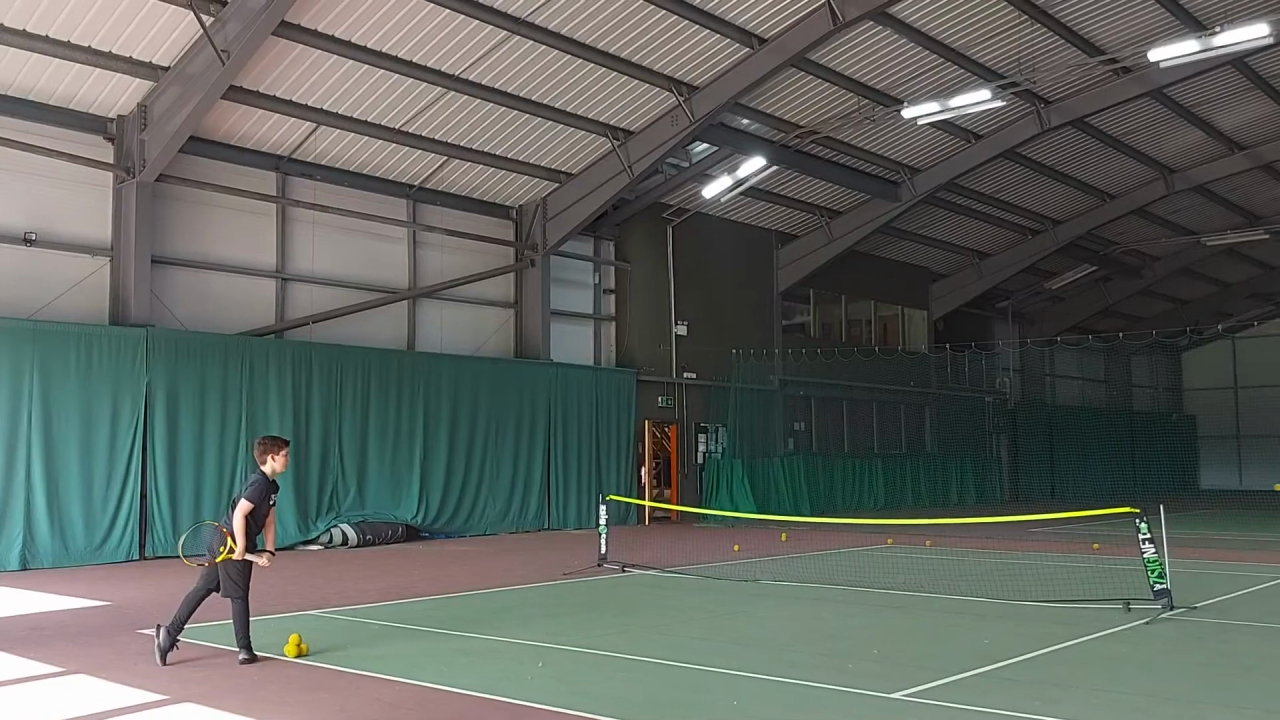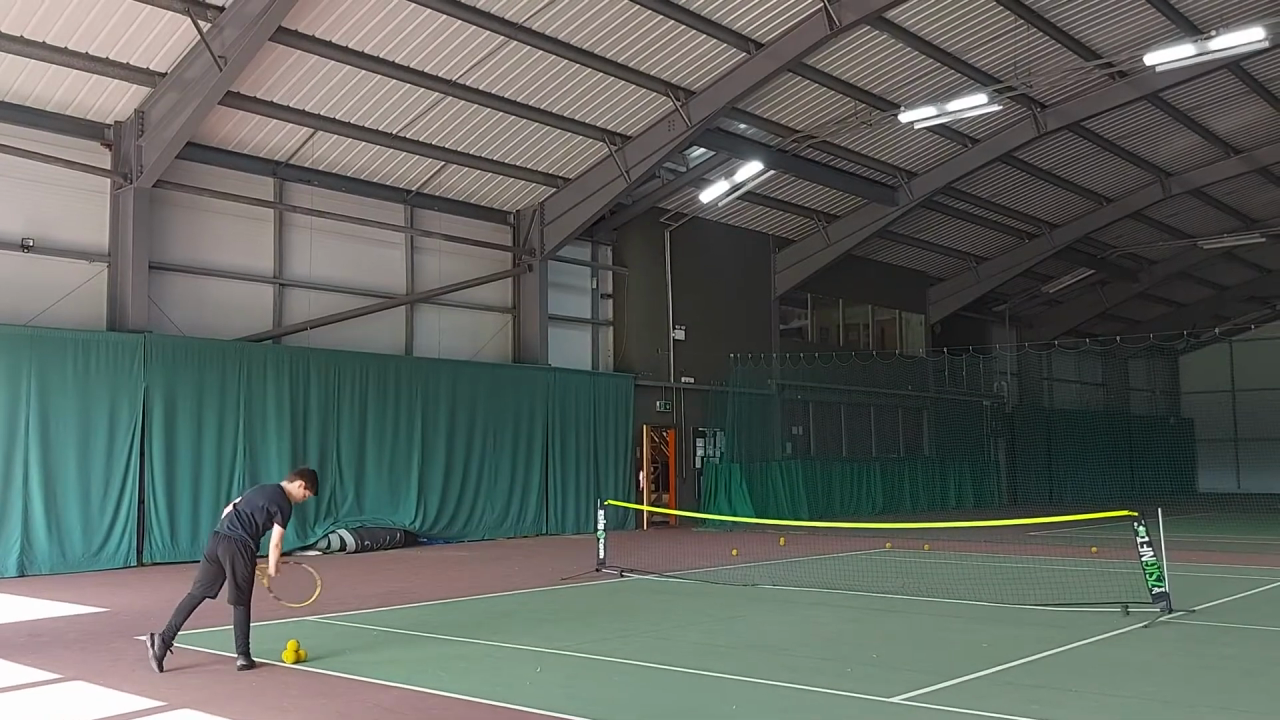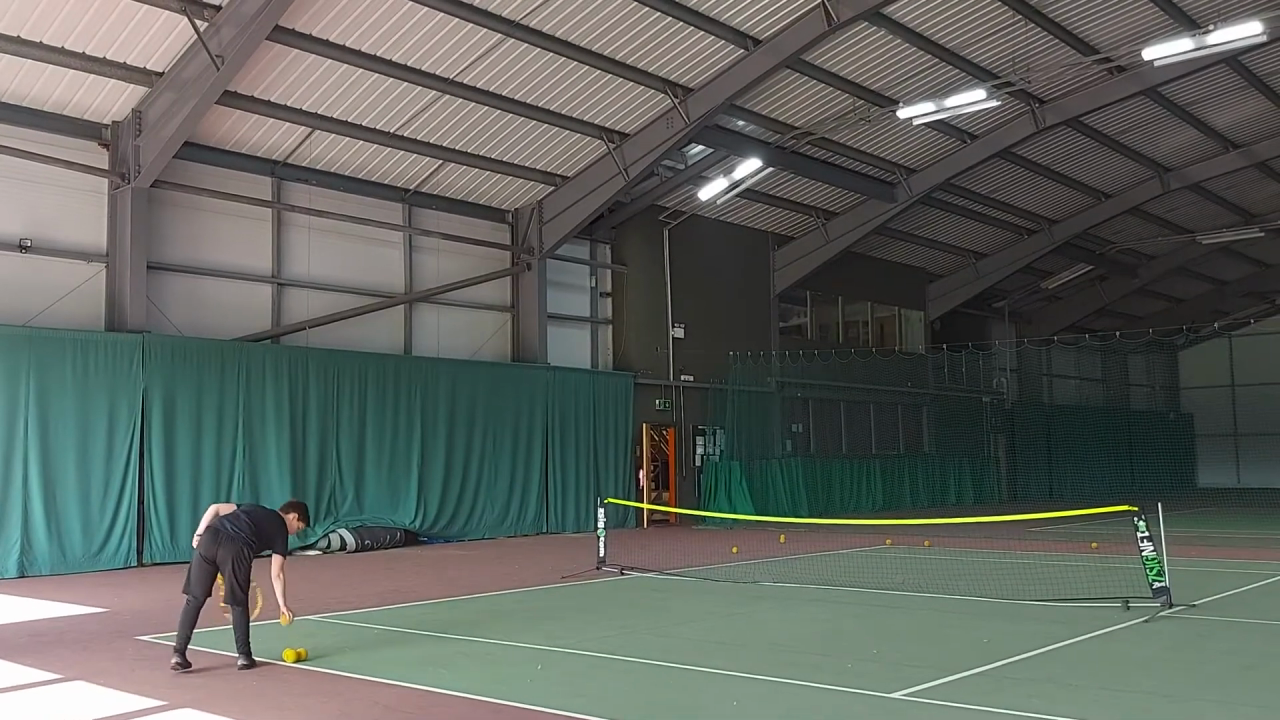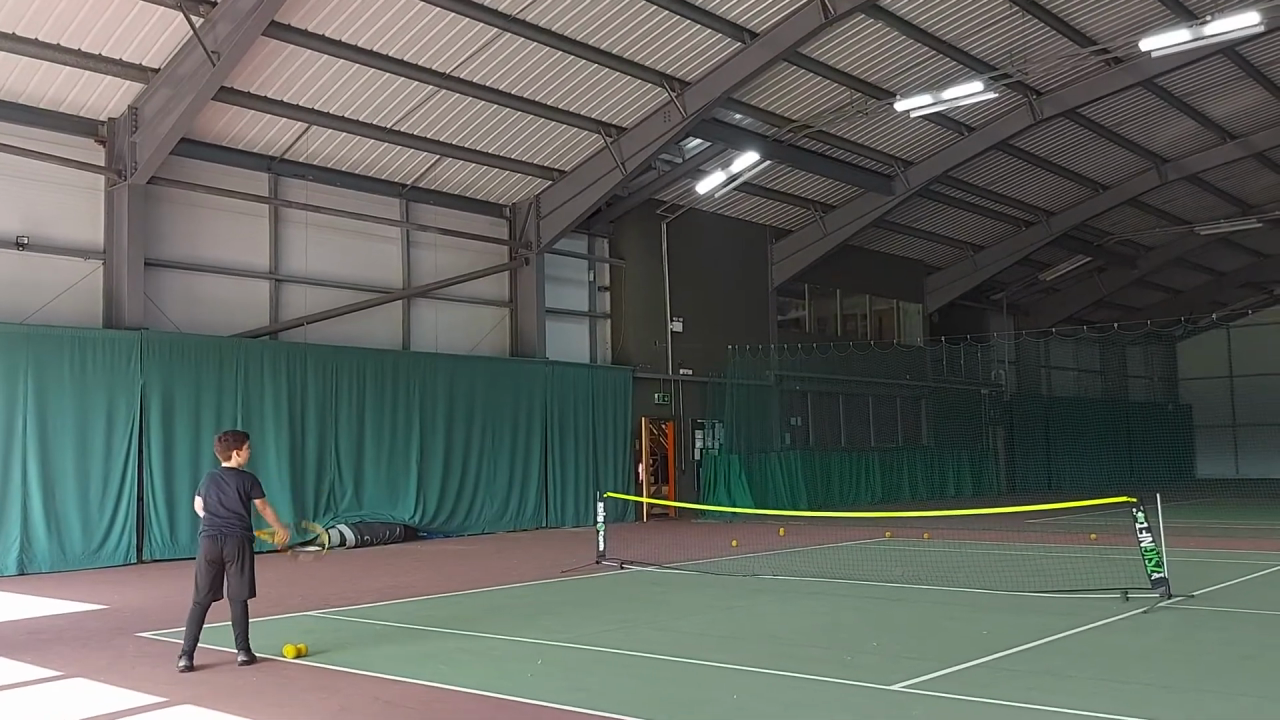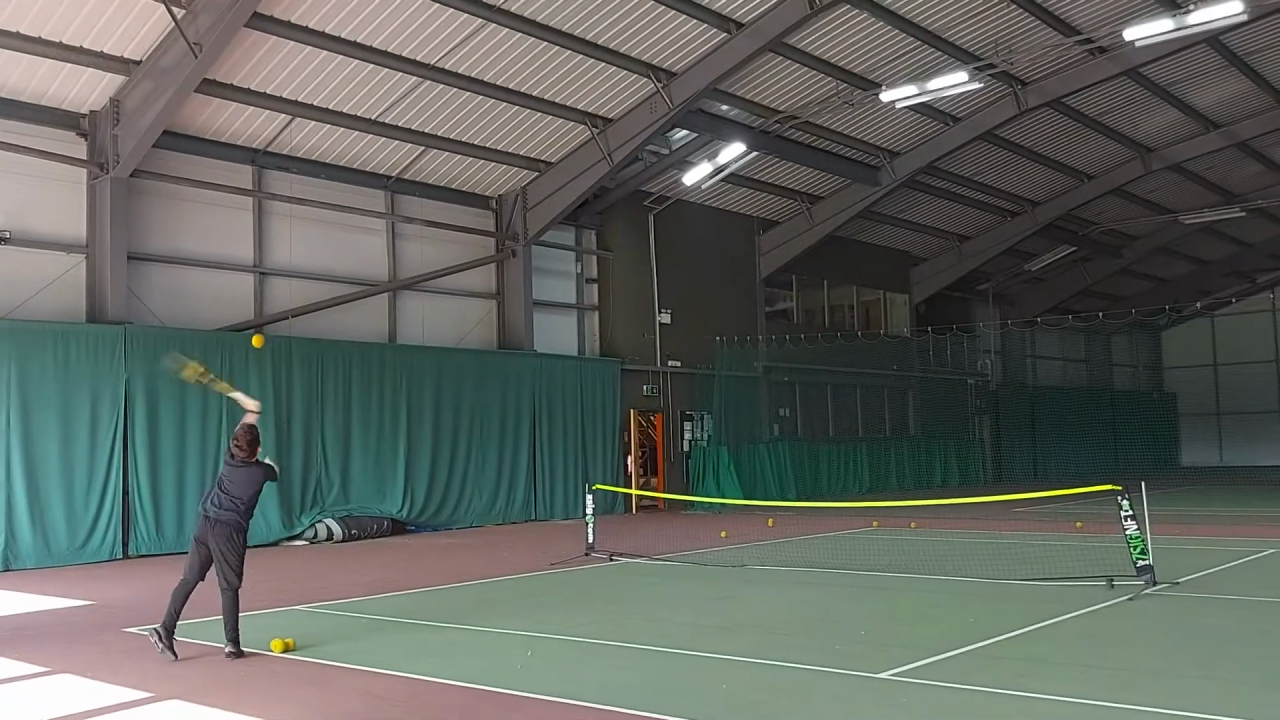
dt=1s
person 1, frame 1
left shoulder: (271, 485)
right shoulder: (259, 484)
left elbow: (269, 520)
right elbow: (239, 514)
left wrist: (269, 550)
right wrist: (241, 546)
right hip: (232, 543)
left knee: (202, 589)
right knee: (239, 596)
left ankle: (169, 633)
right ankle: (244, 650)
person 1, frame 2
left shoulder: (261, 489)
right shoulder: (285, 504)
left elbow: (229, 508)
right elbow: (275, 543)
right wrist: (272, 569)
left hip: (218, 537)
right hip: (239, 547)
left knee: (196, 594)
right knee: (241, 603)
left ankle: (164, 639)
right ankle: (243, 656)
person 1, frame 3
left shoulder: (254, 508)
right shoulder: (280, 531)
left elbow: (215, 508)
right elbow: (276, 574)
left wrist: (200, 534)
right wrist: (283, 605)
left hip: (210, 539)
right hip: (236, 549)
left knee: (194, 599)
right knee: (239, 604)
left ankle: (178, 653)
right ankle: (244, 656)
person 1, frame 4
left shoulder: (208, 478)
right shoulder: (247, 479)
left elbow: (198, 507)
right elbow: (264, 509)
right wrist: (279, 529)
left hip: (209, 541)
right hip: (237, 542)
left knee: (201, 601)
right knee: (238, 599)
left ankle: (186, 655)
right ankle: (243, 651)
person 1, frame 5
left shoulder: (231, 459)
right shoulder: (262, 471)
left elbow: (242, 433)
right elbow: (273, 472)
left wrist: (251, 412)
left hip: (206, 525)
right hip: (230, 531)
left knee: (189, 579)
right knee: (229, 587)
left ankle: (166, 629)
right ankle: (231, 642)
